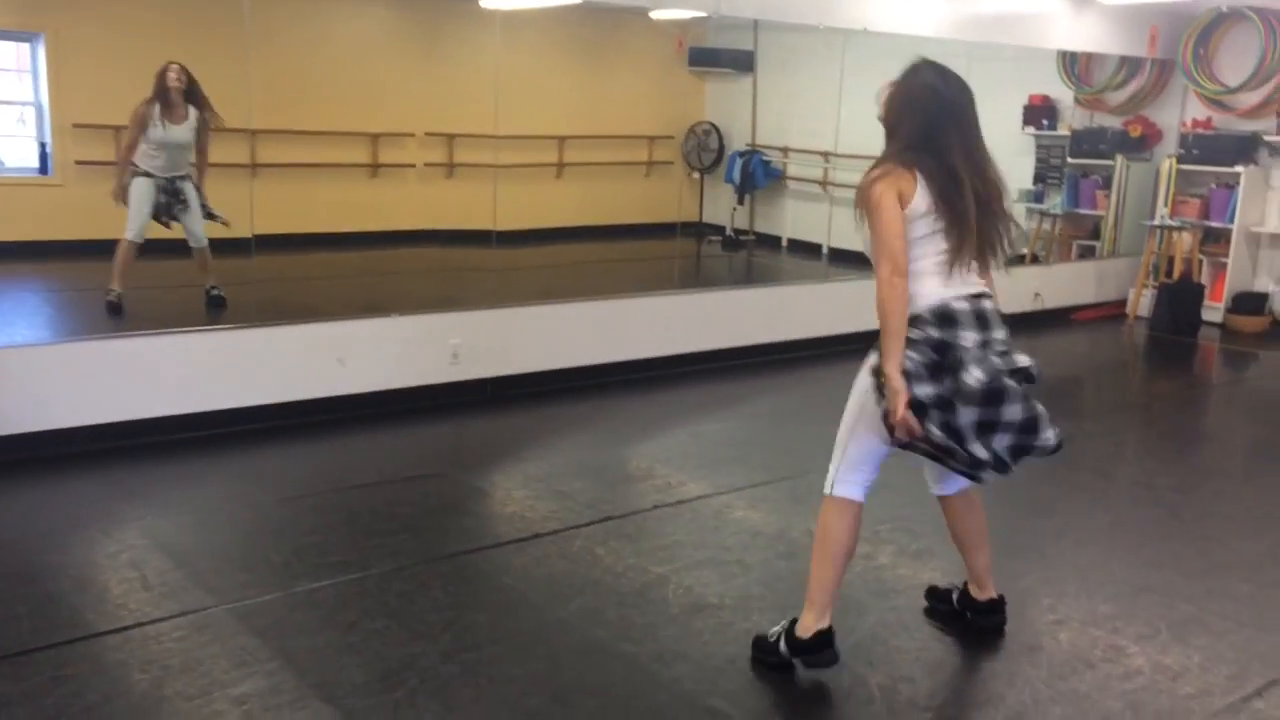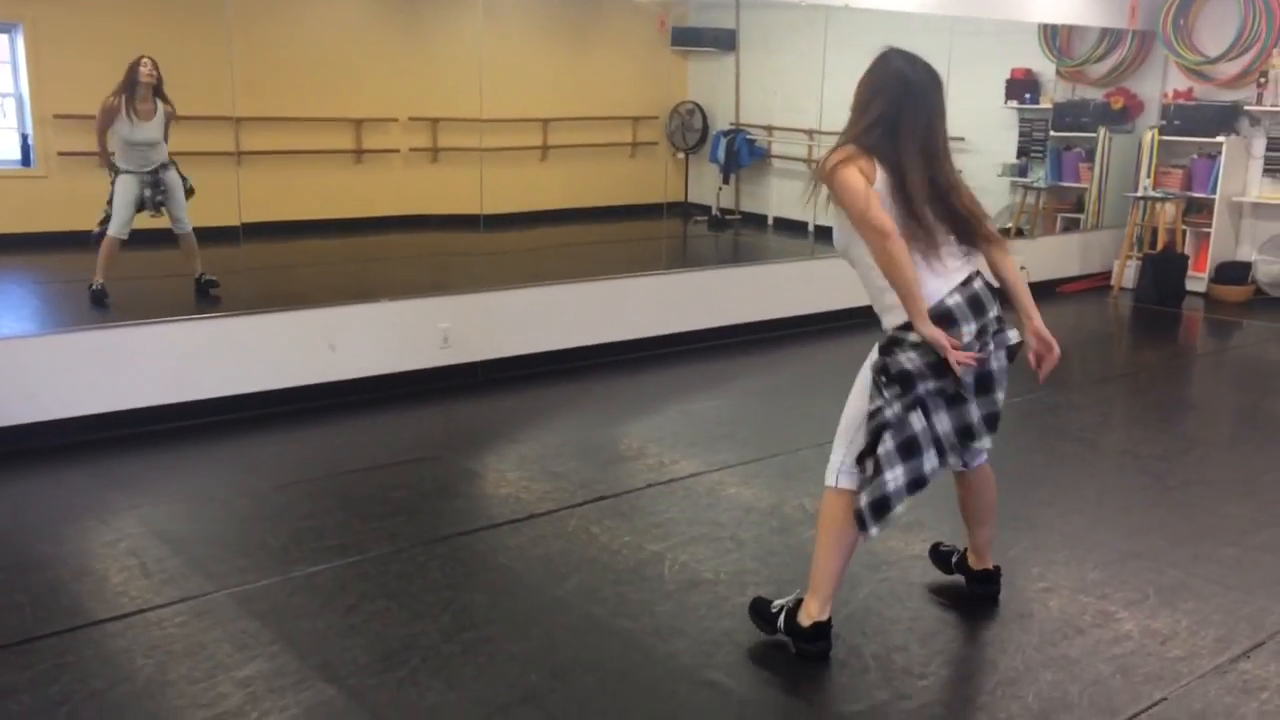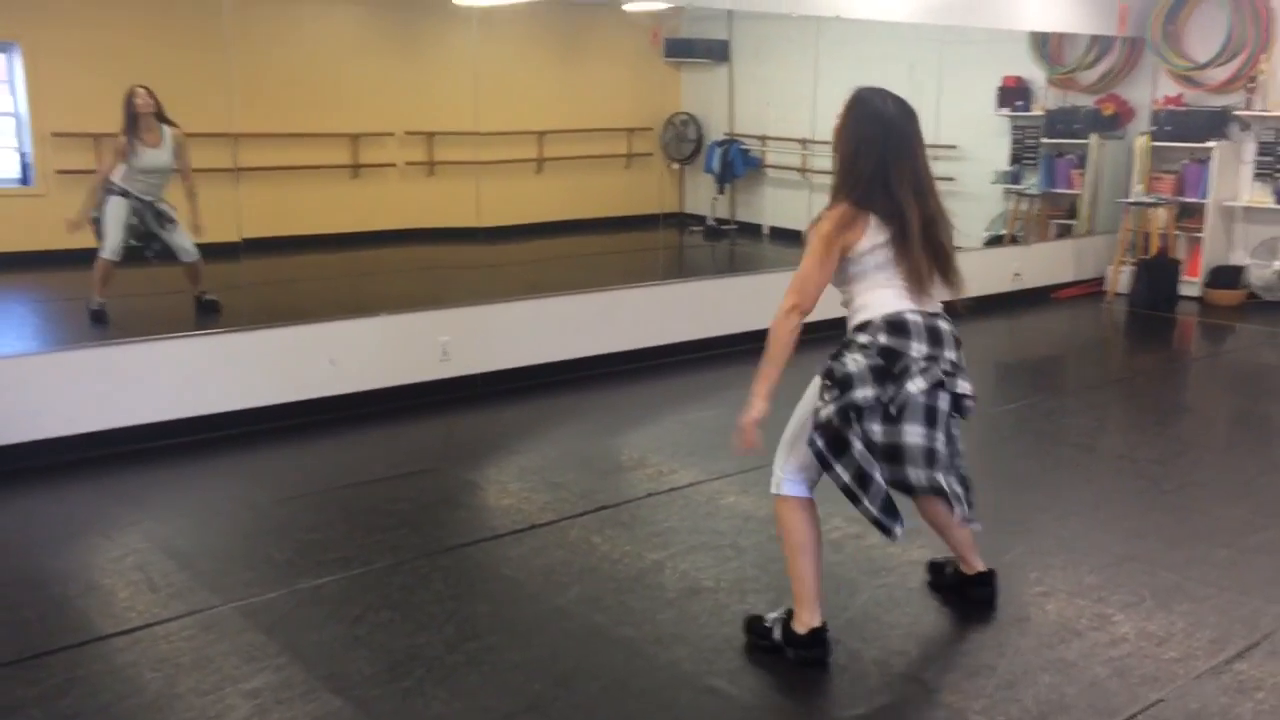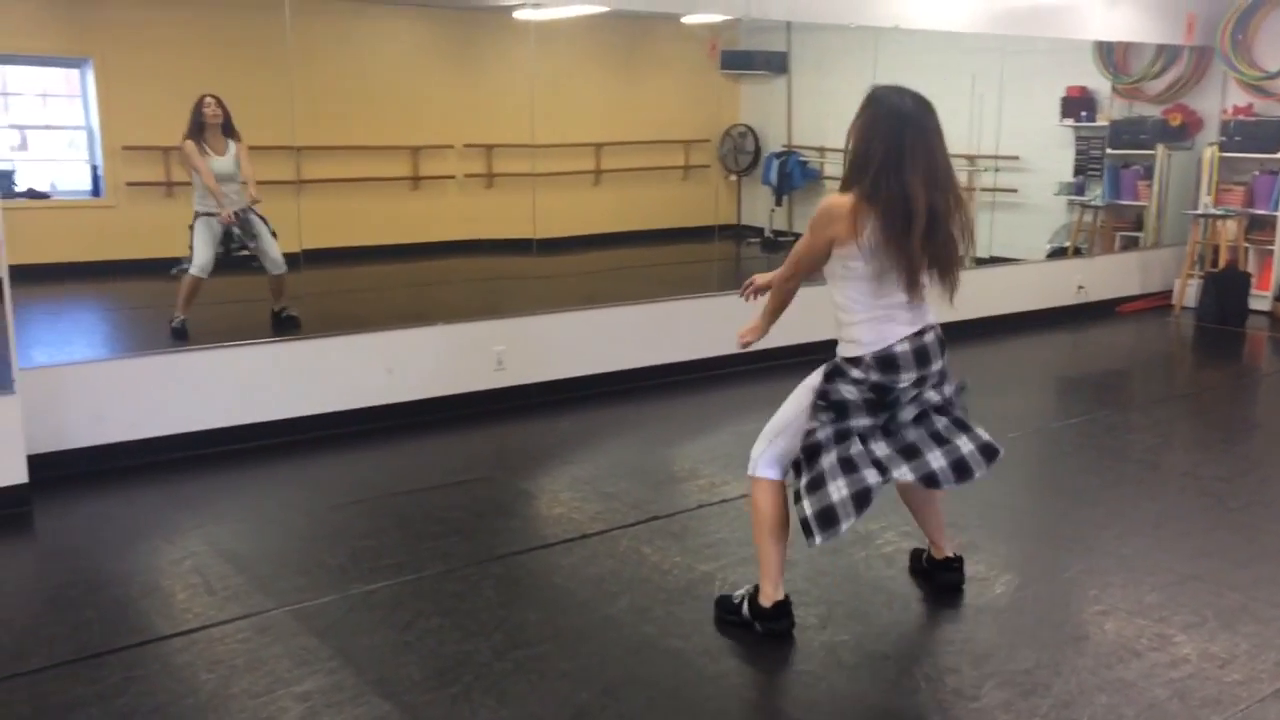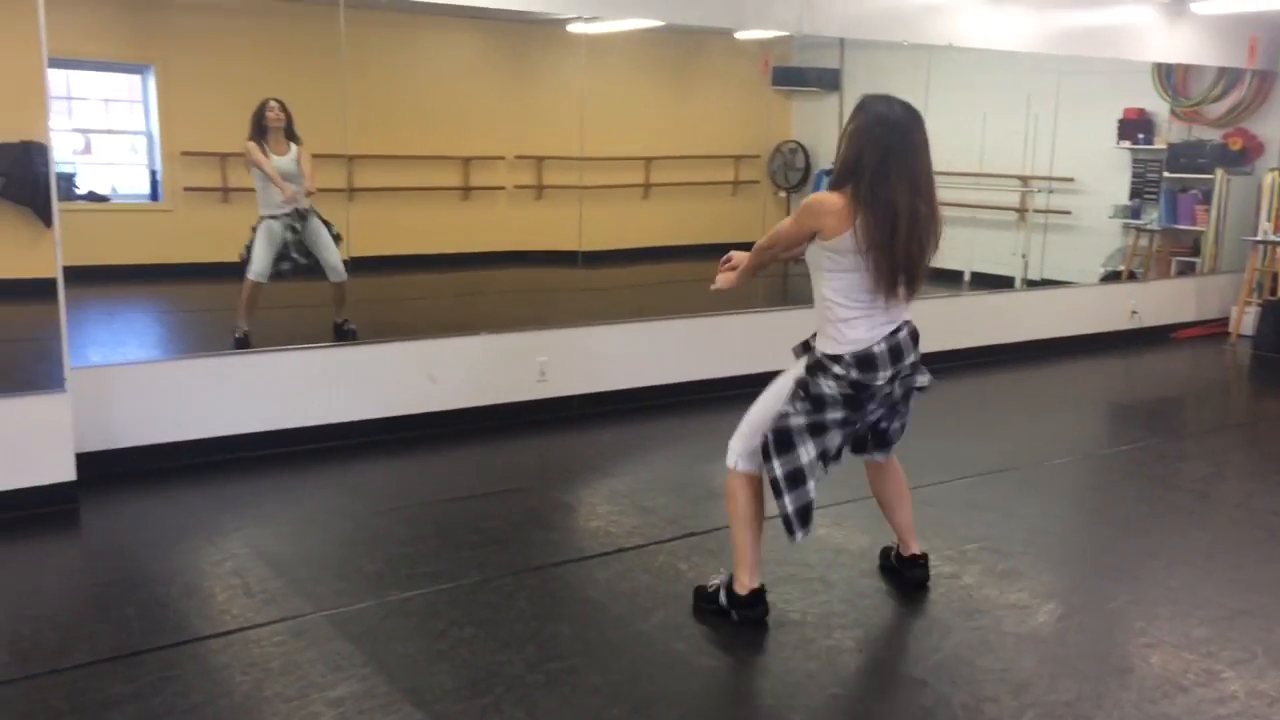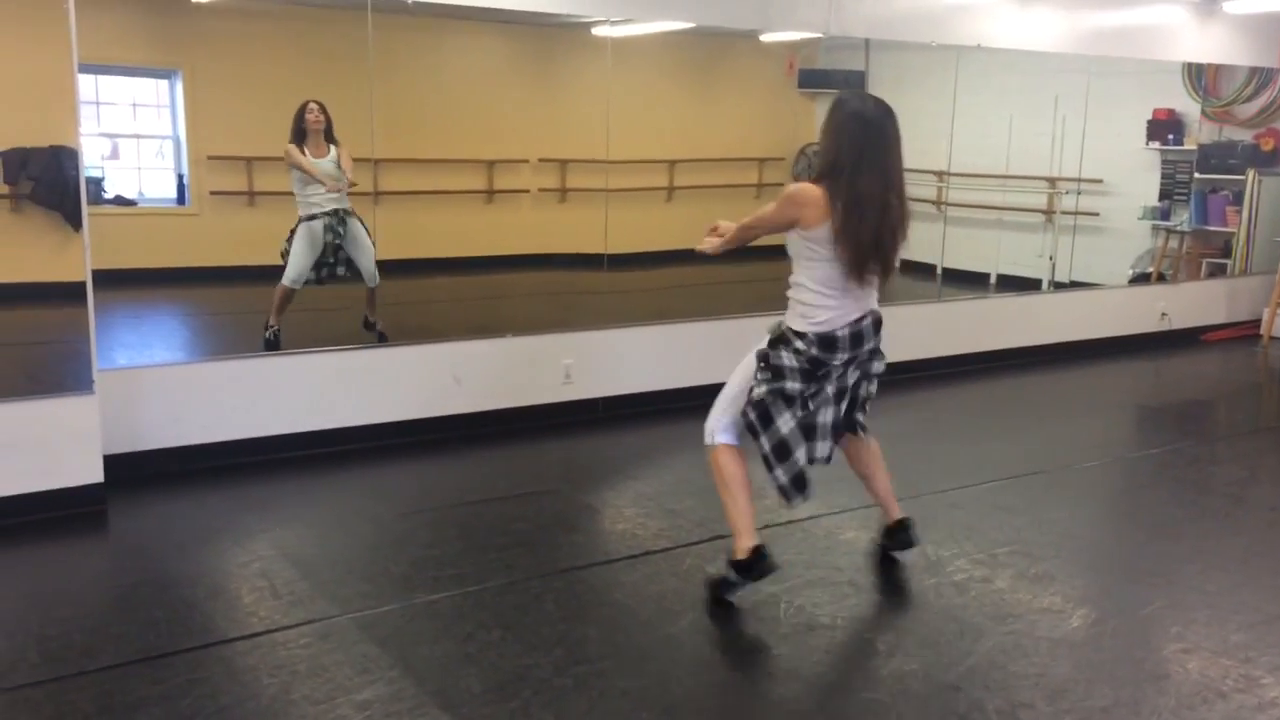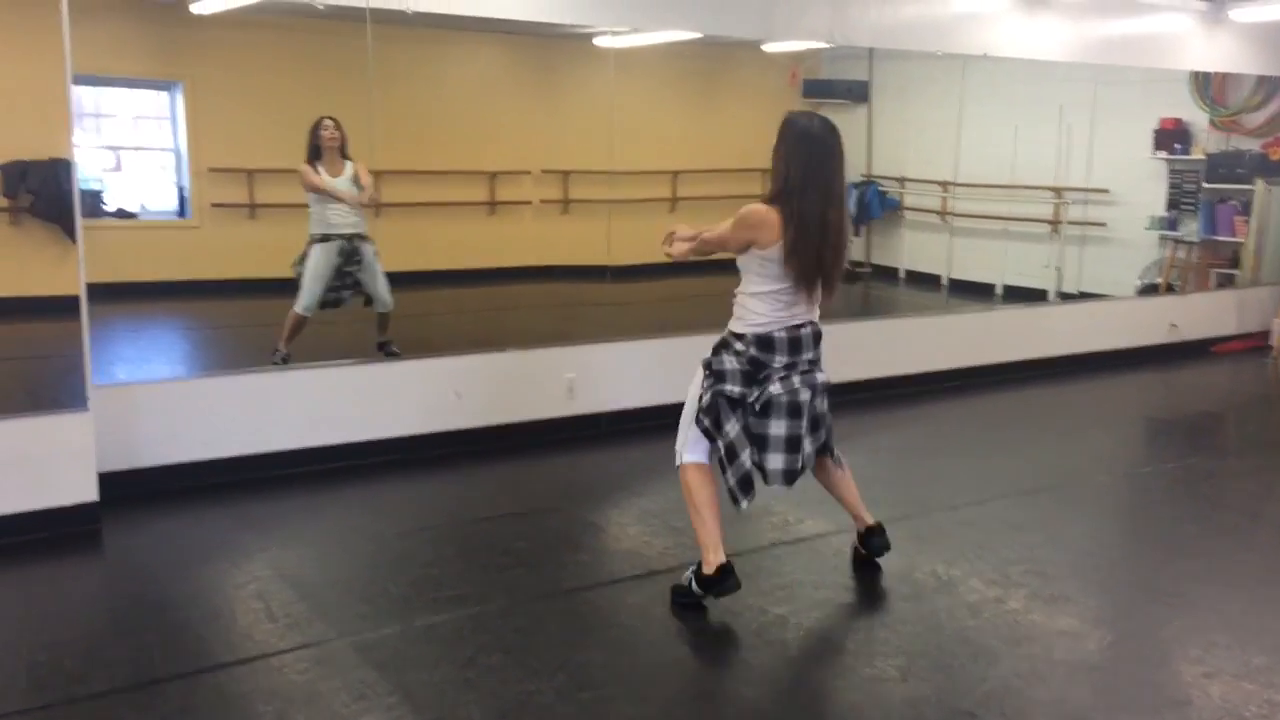
dt=0.4s
person 1, frame 1
left shoulder: (887, 180)
right shoulder: (964, 180)
left elbow: (892, 277)
left wrist: (892, 373)
left hip: (924, 336)
right hip: (981, 332)
left knee: (847, 480)
right knee: (951, 475)
left ankle: (811, 630)
right ankle: (983, 598)
person 1, frame 2
left shoulder: (844, 164)
right shoulder: (932, 167)
left elbow: (885, 238)
right elbow: (992, 240)
left wrist: (926, 331)
right wrist: (1033, 320)
left hip: (918, 334)
right hip: (978, 313)
left knee: (847, 472)
right knee: (965, 449)
left ankle: (811, 617)
right ankle: (981, 566)
person 1, frame 3
left shoulder: (843, 220)
right shoulder: (920, 208)
left elbow: (793, 309)
left wrist: (759, 396)
left hip: (878, 350)
right hip: (939, 346)
left knee: (790, 481)
right knee: (921, 471)
left ankle: (804, 626)
right ankle: (972, 576)
person 1, frame 4
left shoulder: (840, 211)
right shoulder: (935, 208)
left elbow: (791, 276)
left wrist: (764, 321)
right wrist: (779, 279)
left hip: (862, 371)
right hip: (921, 358)
left knee: (767, 463)
right knee: (904, 455)
left ankle: (768, 600)
right ankle: (942, 559)
person 1, frame 5
left shoulder: (829, 207)
right shoulder: (916, 214)
left elbow: (775, 244)
left wrist: (740, 270)
right wrist: (752, 258)
left hip: (838, 368)
right hip: (895, 355)
left knee: (744, 456)
right knee: (875, 449)
left ankle: (744, 590)
right ankle: (911, 555)
person 1, frame 6
left shoulder: (806, 198)
right shoulder: (886, 206)
left elbow: (753, 225)
left wrist: (720, 242)
right wrist: (736, 228)
left hip: (805, 346)
right hip: (860, 338)
left knee: (723, 431)
right knee: (847, 424)
left ankle: (748, 552)
right ankle: (896, 522)
person 1, frame 7
left shoulder: (760, 218)
right shoulder: (831, 220)
left elbow: (711, 241)
left wrist: (680, 244)
right wrist: (694, 235)
left hip: (747, 352)
right hip: (802, 347)
left knee: (692, 450)
right knee: (812, 440)
left ankle: (713, 569)
right ankle: (869, 529)
person 2, frame 1
left shoulder: (198, 115)
right shoulder: (146, 111)
left elbow: (202, 154)
right elbow: (128, 147)
left wrist: (199, 186)
right wrist: (120, 183)
left hip: (180, 179)
right hip: (145, 176)
left knee: (197, 235)
right knee: (134, 232)
left ankle: (211, 287)
right ankle: (115, 290)
person 2, frame 2
left shoulder: (165, 110)
right shoulder: (115, 104)
right elbow: (101, 135)
right wrist: (109, 164)
left hip: (162, 170)
right hip: (128, 173)
left knee: (183, 224)
right knee: (118, 227)
left ankle: (199, 276)
right ankle: (97, 283)
person 2, frame 3
left shoulder: (174, 135)
right shoulder: (125, 140)
left elbow: (186, 175)
right elbow: (103, 175)
left wrist: (195, 213)
right wrist: (84, 212)
left hip: (153, 201)
right hip: (122, 195)
left knee: (188, 249)
right knee: (112, 248)
left ankle: (201, 295)
right ankle: (97, 302)
person 2, frame 4
left shoulder: (237, 145)
right shoulder: (192, 146)
left elbow: (246, 170)
right elbow: (205, 175)
left wrist: (252, 189)
right wrist: (222, 206)
left hip: (242, 211)
right hip: (209, 215)
left knee: (276, 261)
right knee: (201, 265)
left ankle: (279, 310)
right ankle: (179, 317)
person 2, frame 5
left shoulder: (299, 149)
right shoulder: (253, 147)
left elbow: (306, 168)
right elbow: (268, 167)
left wrist: (308, 183)
right wrist: (284, 188)
left hip: (304, 215)
right hip: (272, 218)
left knee: (337, 268)
right knee: (258, 269)
left ankle: (340, 322)
right ankle: (242, 328)
person 2, frame 6
left shoulder: (338, 150)
right shoulder: (293, 150)
left elbow: (346, 165)
right elbow: (308, 167)
left wrist: (349, 177)
right wrist: (325, 180)
left hip: (344, 217)
right hip: (312, 220)
left knee: (370, 272)
right knee: (294, 276)
left ankle: (372, 320)
right ankle: (272, 324)
person 2, frame 7
left shoulder: (355, 167)
right shoulder: (309, 170)
left elbow: (366, 180)
right elbow: (323, 187)
left wrist: (369, 192)
right wrist: (346, 197)
left hip: (358, 240)
right hip: (324, 241)
left knee: (384, 298)
right knee: (307, 302)
left ankle: (384, 340)
right ankle: (282, 349)
